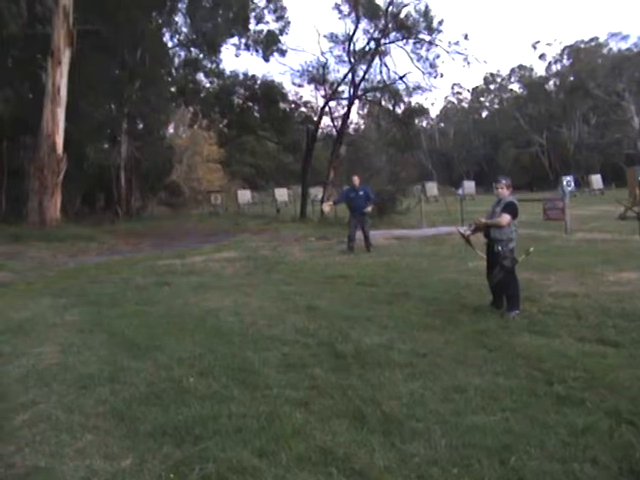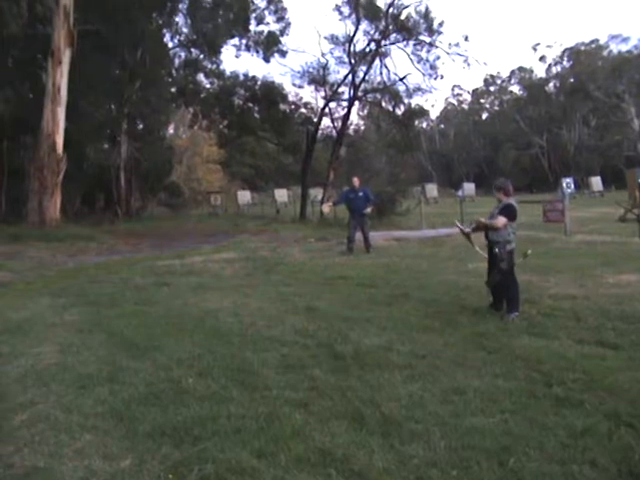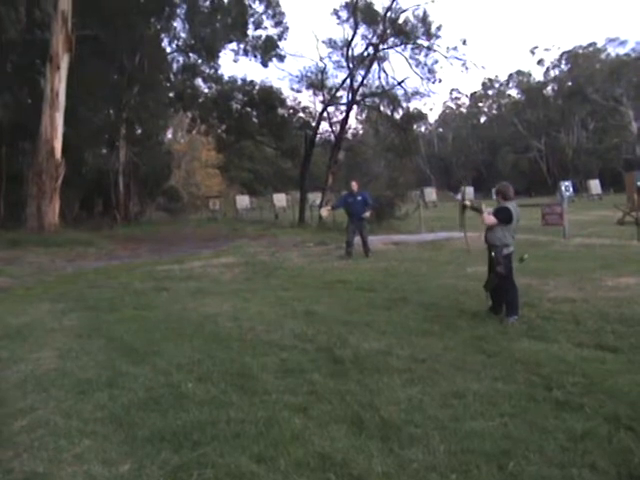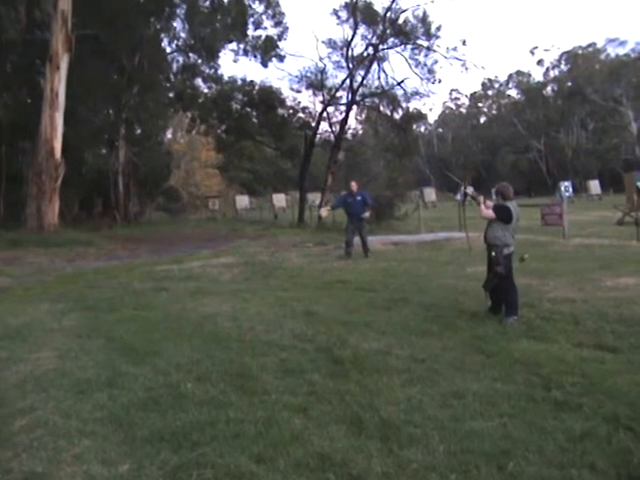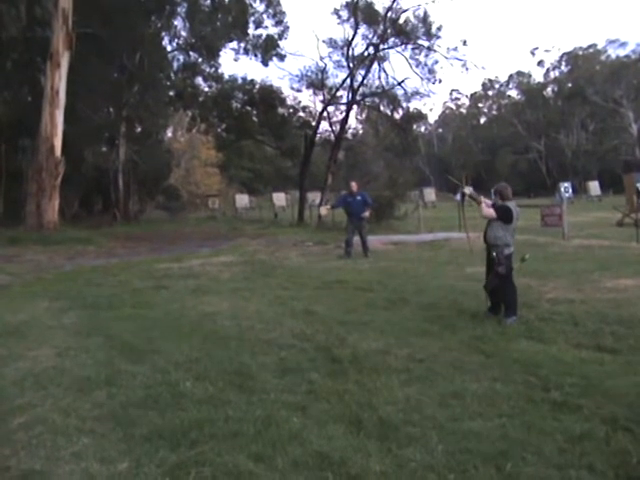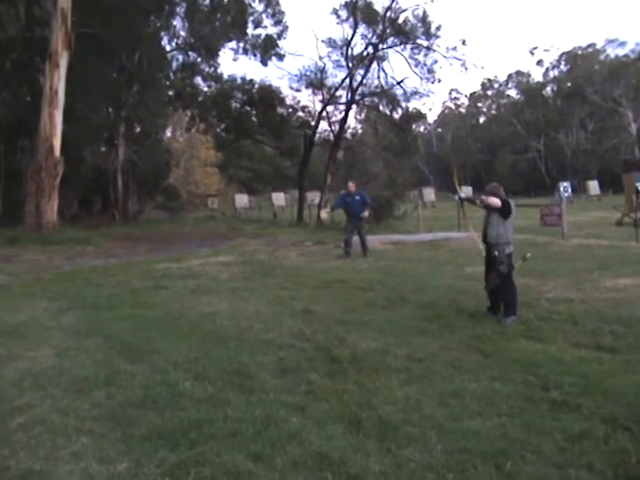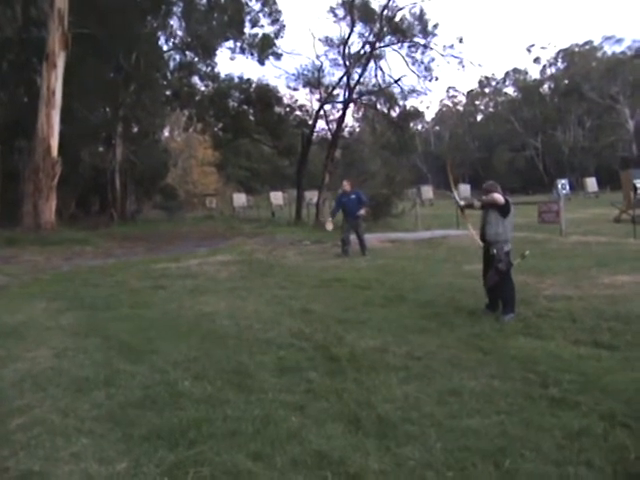
dt=0.5s
person 1, frame 1
left shoulder: (511, 204)
right shoulder: (497, 203)
left elbow: (503, 221)
right elbow: (489, 223)
left wrist: (485, 222)
right wrist: (474, 230)
left hip: (504, 246)
right hip: (493, 244)
left knee: (508, 276)
right knee: (492, 275)
left ankle: (514, 307)
right ankle: (497, 303)
person 1, frame 2
left shoulder: (509, 206)
right shoulder: (503, 205)
left elbow: (498, 223)
right elbow: (492, 222)
left wrist: (483, 222)
right wrist: (475, 228)
left hip: (504, 248)
right hip: (495, 246)
left knee: (508, 278)
right knee: (494, 277)
left ankle: (513, 309)
right ankle: (497, 304)
person 1, frame 3
left shoulder: (505, 210)
right shoulder: (505, 208)
left elbow: (487, 221)
right elbow: (490, 214)
left wrist: (483, 212)
left hip: (502, 251)
right hip: (497, 250)
left knee: (506, 281)
right knee: (494, 280)
left ankle: (512, 313)
right ankle: (496, 308)
person 1, frame 4
left shoulder: (505, 209)
right shoulder: (503, 207)
left elbow: (485, 214)
right elbow: (490, 205)
left wrist: (481, 203)
right wrist: (477, 197)
left hip: (502, 251)
right hip: (495, 249)
left knee: (506, 281)
right knee: (493, 280)
left ankle: (511, 313)
right ankle: (496, 308)
person 1, frame 5
left shoulder: (507, 209)
right shoulder: (502, 206)
left elbow: (485, 213)
right elbow: (487, 202)
left wrist: (481, 203)
left hip: (502, 251)
right hip: (494, 250)
left knee: (505, 282)
right knee: (492, 281)
left ankle: (511, 313)
right ankle: (495, 308)
person 1, frame 6
left shoulder: (506, 204)
right shoulder: (493, 205)
left elbow: (490, 201)
right elbow: (480, 203)
left wrist: (484, 199)
right wrist: (467, 198)
left hip: (502, 250)
right hip: (491, 249)
left knee: (505, 282)
right knee: (490, 280)
left ankle: (510, 313)
right ankle: (494, 308)
person 1, frame 7
left shoulder: (503, 203)
right shoulder: (490, 204)
left elbow: (496, 197)
right elbow: (478, 204)
left wrist: (485, 200)
right wrist: (465, 204)
left hip: (500, 248)
right hip: (489, 247)
left knee: (504, 279)
right knee: (489, 278)
left ankle: (508, 311)
right ankle: (493, 305)
